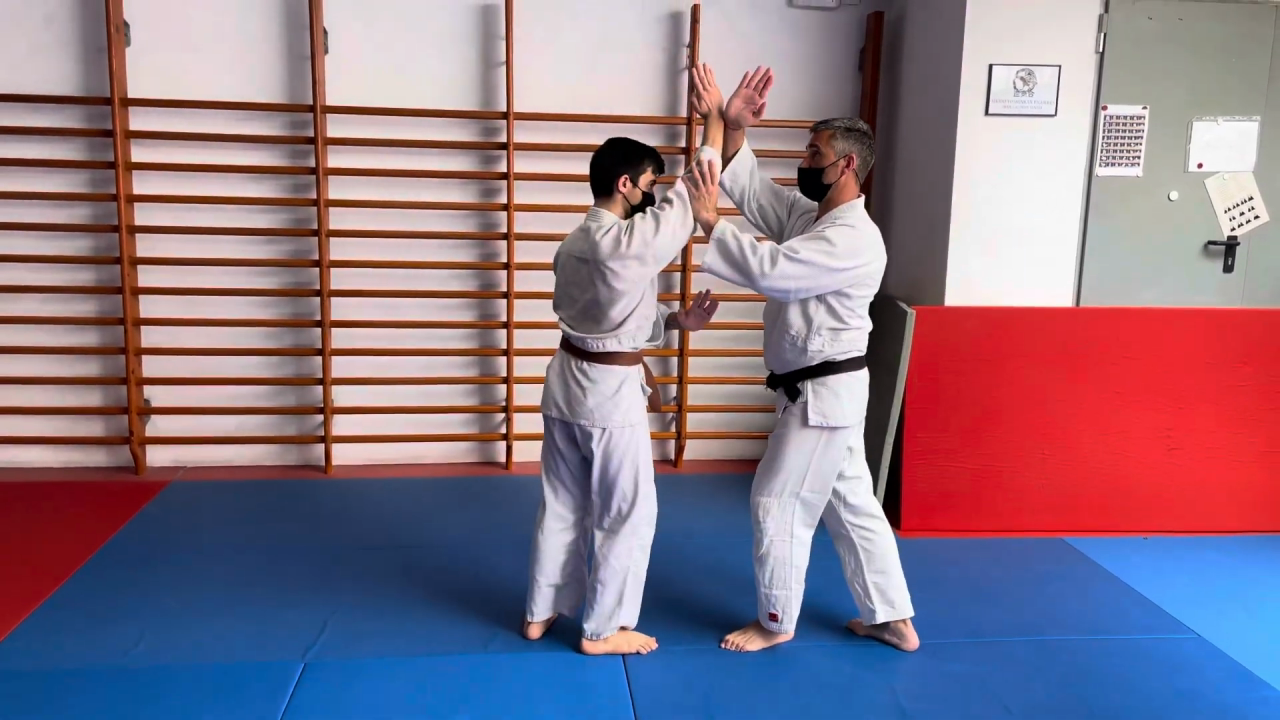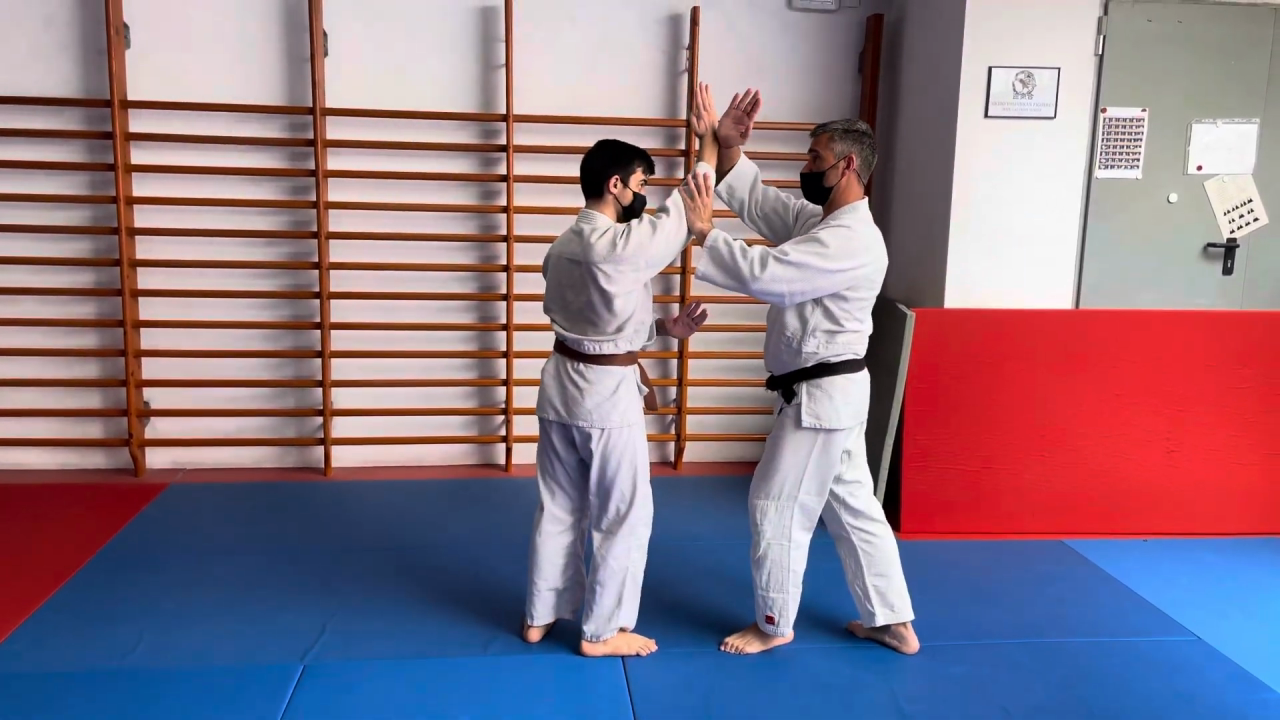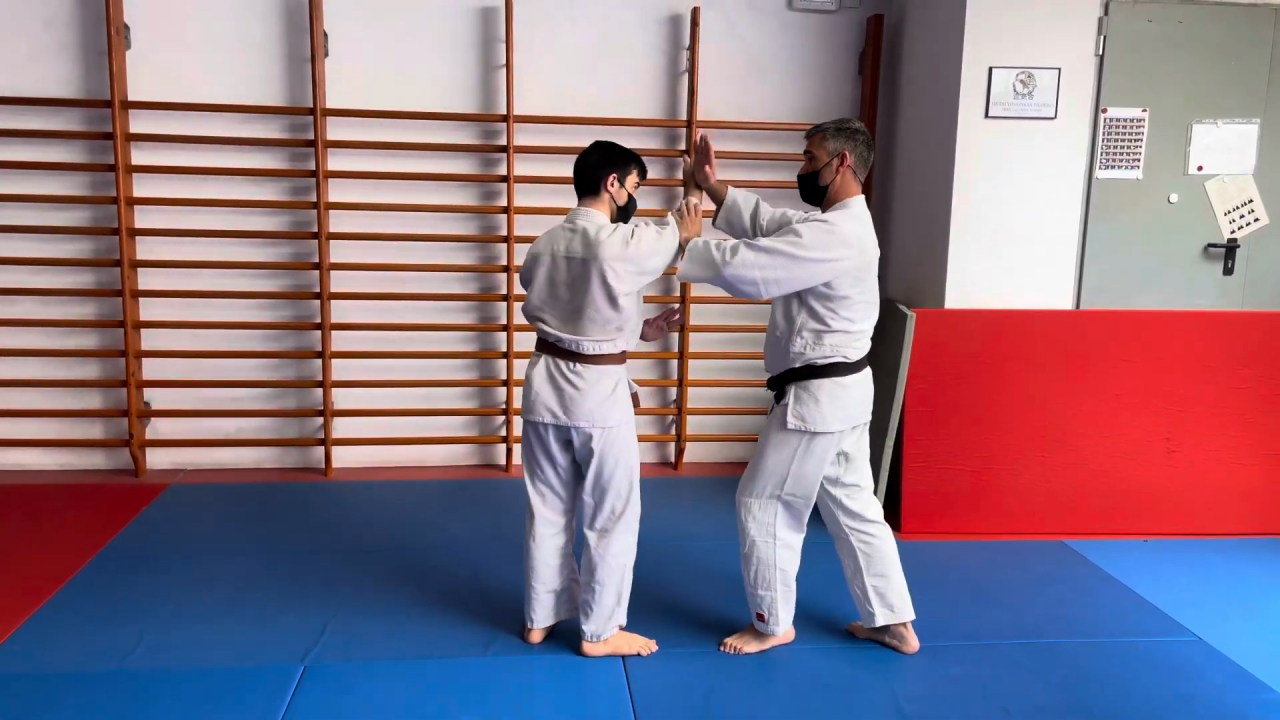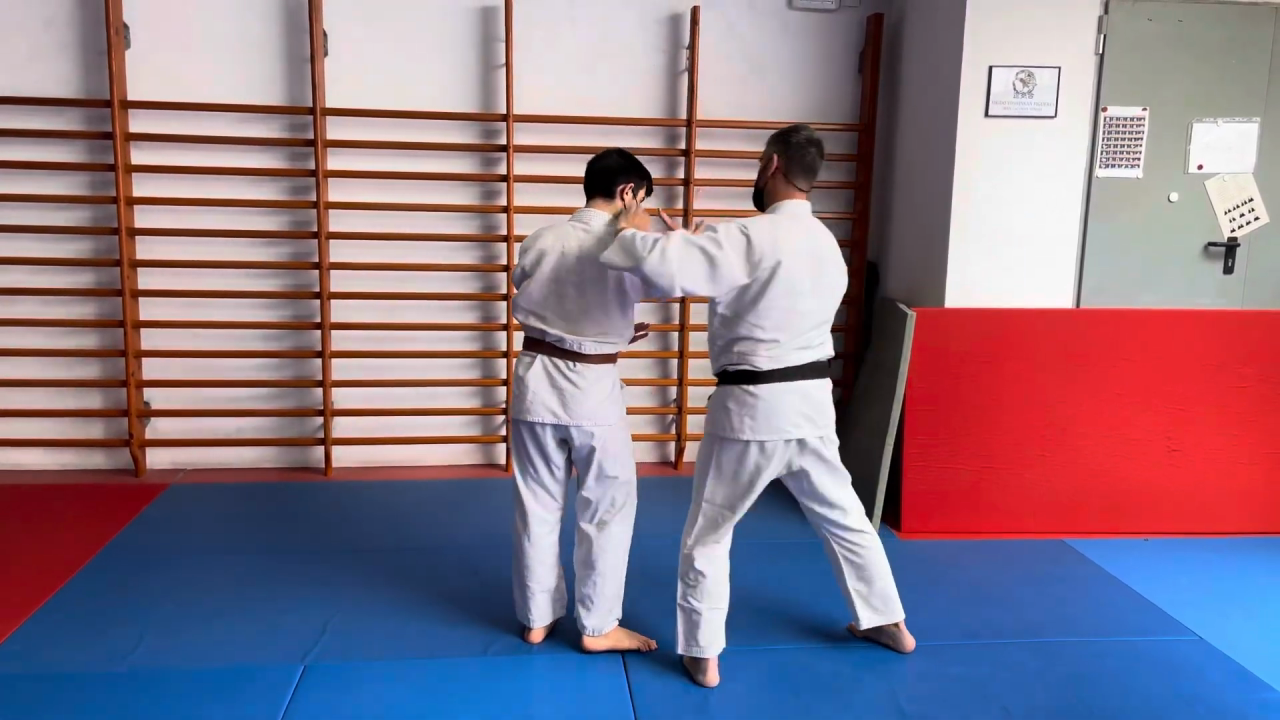
dt=0.4s
person 1, frame 1
left shoulder: (855, 238)
right shoulder: (805, 214)
left elbow: (771, 270)
right elbow: (748, 186)
left wrist: (710, 223)
right wrist: (733, 128)
left hip: (823, 393)
right hip: (821, 389)
left knee: (778, 504)
right knee: (851, 504)
left ankle: (776, 621)
right ankle: (892, 618)
person 1, frame 2
left shoulder: (853, 240)
right shoulder: (817, 220)
left elbow: (766, 274)
right elbow: (754, 198)
left wrist: (704, 232)
right wrist: (727, 145)
left hip: (820, 395)
right hip: (832, 391)
left knee: (777, 507)
right knee: (853, 506)
left ankle: (773, 624)
right ankle: (892, 622)
person 1, frame 3
left shoulder: (834, 235)
right shoulder: (839, 225)
left elbow: (744, 267)
right elbow: (766, 223)
left wrist: (692, 243)
right wrist: (714, 186)
left hip: (816, 396)
right hip: (844, 389)
left knee: (764, 505)
right knee: (854, 506)
left ankle: (772, 623)
right ankle: (894, 621)
person 1, frame 4
left shoulder: (752, 238)
right shoulder: (822, 241)
left elbow: (662, 264)
left wrist: (632, 231)
right wrist: (688, 238)
left hip: (752, 404)
right hip: (812, 398)
left knee: (709, 530)
right knee: (842, 514)
left ankle: (702, 656)
right ankle: (889, 621)
person 2, frame 1
left shoulder: (573, 245)
right shoulder: (632, 242)
right elbow: (693, 195)
left wrist: (678, 321)
right wrist: (716, 123)
left hip: (567, 383)
right hip: (611, 393)
left knee: (562, 507)
right knee: (627, 514)
left ankle: (540, 613)
right ankle: (603, 629)
person 2, frame 2
left shoulder: (562, 245)
right shoulder: (623, 245)
right elbow: (685, 212)
left wrist: (663, 327)
right wrist: (711, 144)
left hip: (562, 383)
right hip: (608, 394)
left knee: (558, 509)
right knee: (624, 516)
left ankle: (540, 615)
right ankle: (602, 630)
person 2, frame 3
left shoulder: (544, 244)
right shoulder: (623, 243)
right elbow: (679, 233)
left wrist: (636, 330)
right wrist: (698, 186)
left hip: (546, 382)
right hip: (598, 393)
left knee: (548, 508)
right knee: (612, 515)
left ankle: (540, 617)
right ankle: (600, 631)
person 2, frame 4
left shoulder: (539, 241)
left elbow: (531, 309)
left hip: (536, 380)
right hip: (592, 389)
left knee: (537, 506)
right knee: (609, 508)
left ankle: (537, 617)
right ankle: (598, 626)
